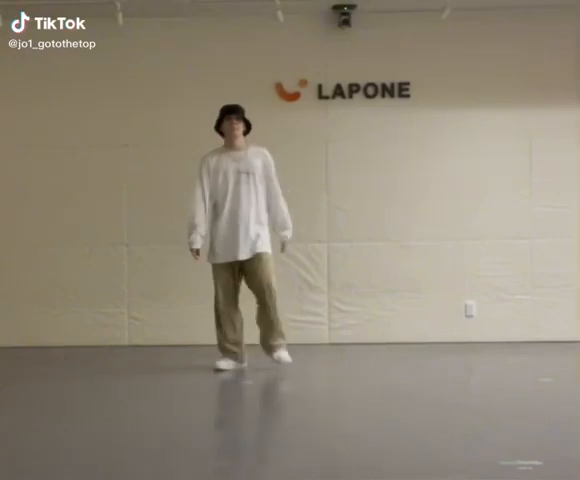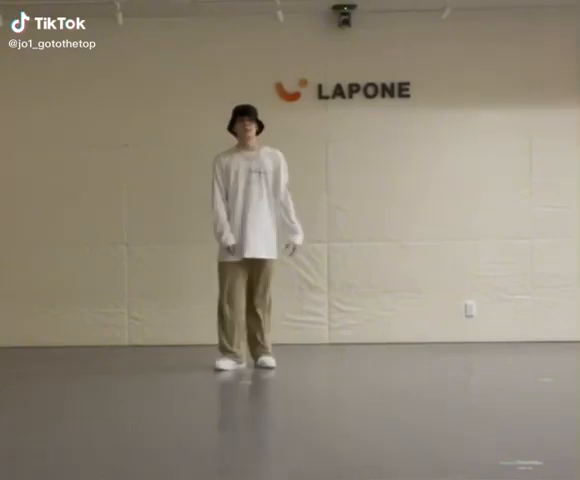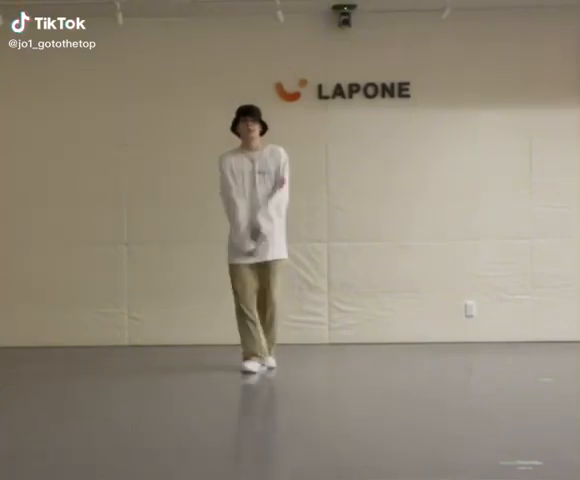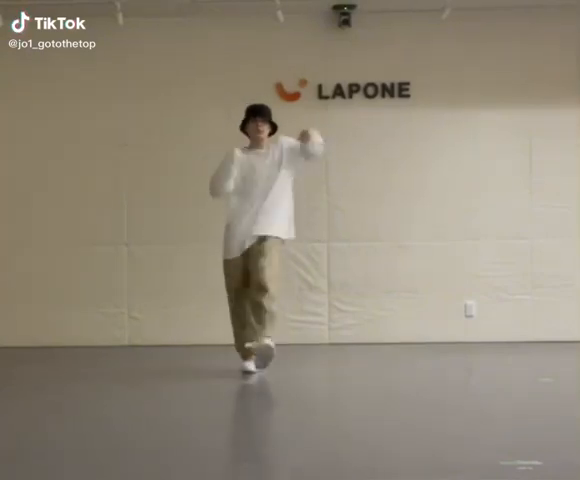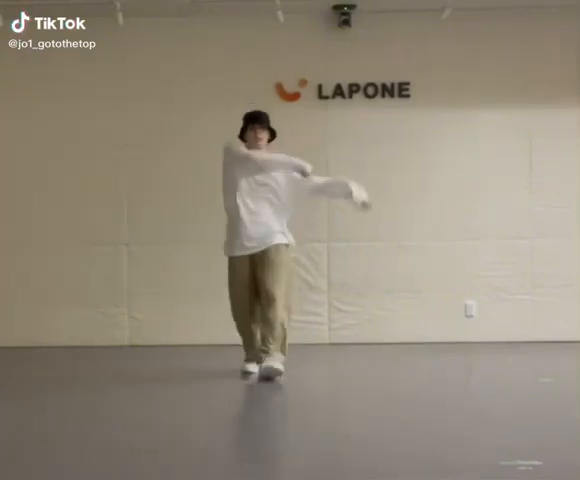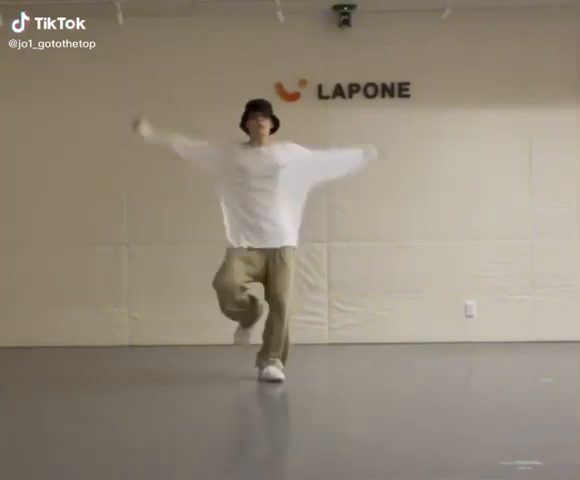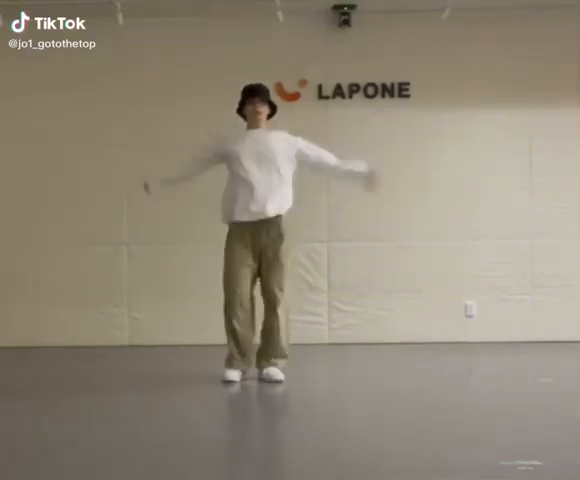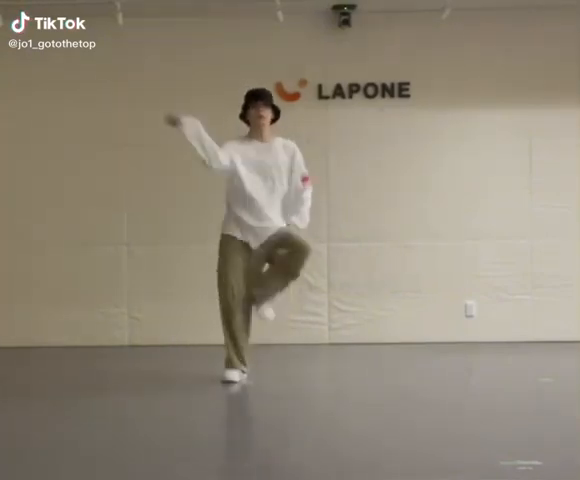
dt=0.4s
person 1, frame 1
left shoulder: (261, 156)
right shoulder: (210, 161)
left elbow: (273, 195)
right elbow: (201, 200)
left wrist: (284, 229)
right wrist: (196, 236)
left hip: (256, 238)
right hip: (223, 242)
left knee: (266, 289)
right knee: (225, 301)
left ankle: (275, 345)
right ankle: (232, 354)
person 1, frame 2
left shoulder: (274, 158)
right shoulder: (223, 161)
left elbow: (283, 199)
right elbow: (219, 202)
left wrist: (295, 233)
right wrist: (225, 236)
left hip: (265, 241)
right hip: (234, 243)
left knee: (262, 301)
right knee: (230, 300)
left ankle: (263, 352)
right ankle: (231, 354)
person 1, frame 3
left shoulder: (277, 154)
right shoulder: (227, 160)
left elbow: (282, 192)
right elbow: (232, 201)
left wrist: (265, 220)
right wrist: (245, 237)
left hip: (271, 243)
right hip: (241, 243)
left knee: (268, 301)
right knee: (245, 301)
left ankle: (266, 352)
right ankle: (254, 356)
person 1, frame 4
left shoulder: (283, 148)
right shoulder: (234, 158)
left elbow: (313, 151)
right elbow: (217, 190)
left wrist: (311, 138)
right wrist: (232, 159)
left hip: (269, 231)
right hip: (237, 237)
left knee: (264, 282)
right knee: (240, 298)
left ankle: (264, 338)
right ankle: (249, 354)
person 1, frame 5
left shoulder: (283, 169)
right shoulder: (234, 153)
left elbow: (318, 184)
right elbow: (255, 159)
left wrist: (351, 189)
right wrist: (297, 163)
left hip: (273, 240)
right hip: (240, 244)
left knee: (274, 296)
right knee: (243, 307)
left ankle: (272, 357)
right ankle: (253, 356)
person 1, frame 6
left shoulder: (293, 153)
right shoulder: (230, 154)
left elbow: (329, 159)
right elbow: (188, 146)
left wrist: (362, 154)
right wrist: (152, 133)
left hip: (282, 241)
right hip: (245, 241)
left knee: (281, 302)
right knee: (226, 285)
left ankle: (271, 362)
right ankle: (249, 314)
person 1, frame 7
left shoulder: (287, 142)
right shoulder: (231, 144)
left elbow: (322, 158)
right elbow: (200, 164)
left wrist: (358, 169)
right wrist: (165, 182)
left hip: (273, 225)
right hip: (240, 228)
left knee: (274, 296)
right knee: (237, 298)
left ankle: (272, 361)
right ankle: (238, 362)
person 1, frame 8
left shoulder: (288, 149)
right shoulder: (234, 149)
left elbow: (303, 188)
right elbow: (214, 159)
left wrist: (294, 221)
right wrist: (187, 125)
left hip: (274, 229)
right hip: (236, 235)
left knee: (300, 250)
right knee: (233, 301)
left ankle: (261, 295)
right ankle: (236, 364)
